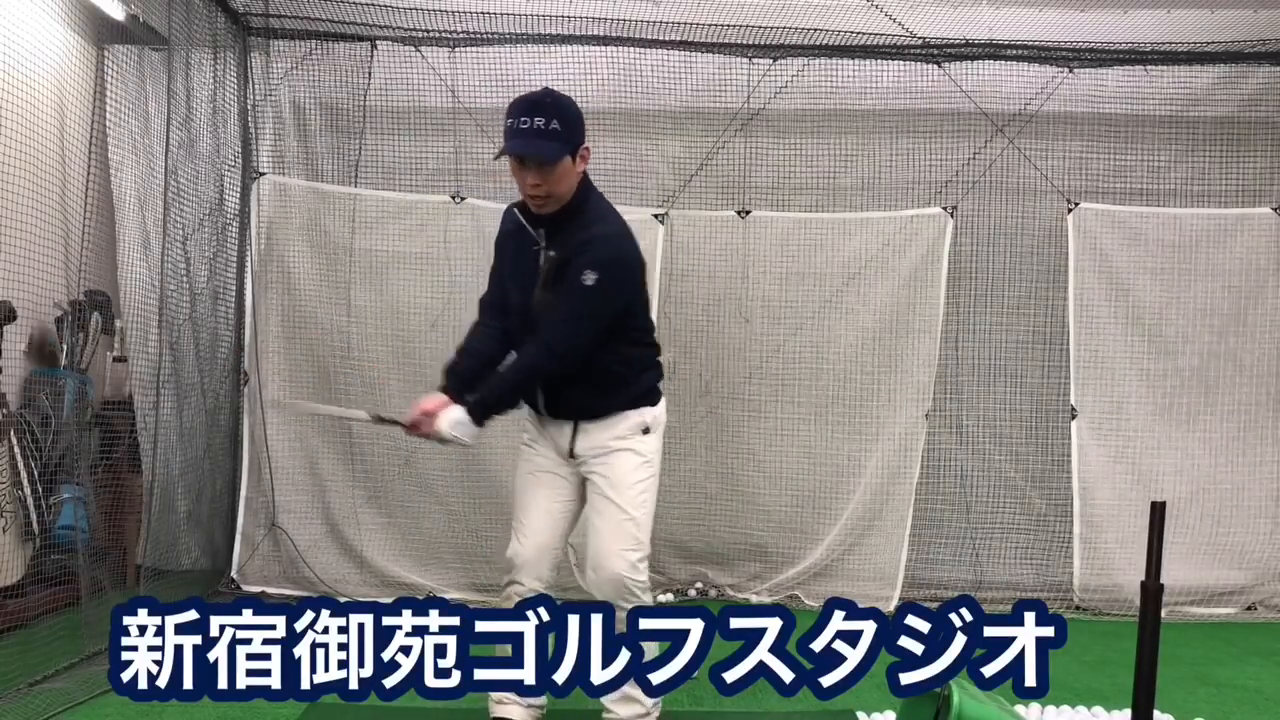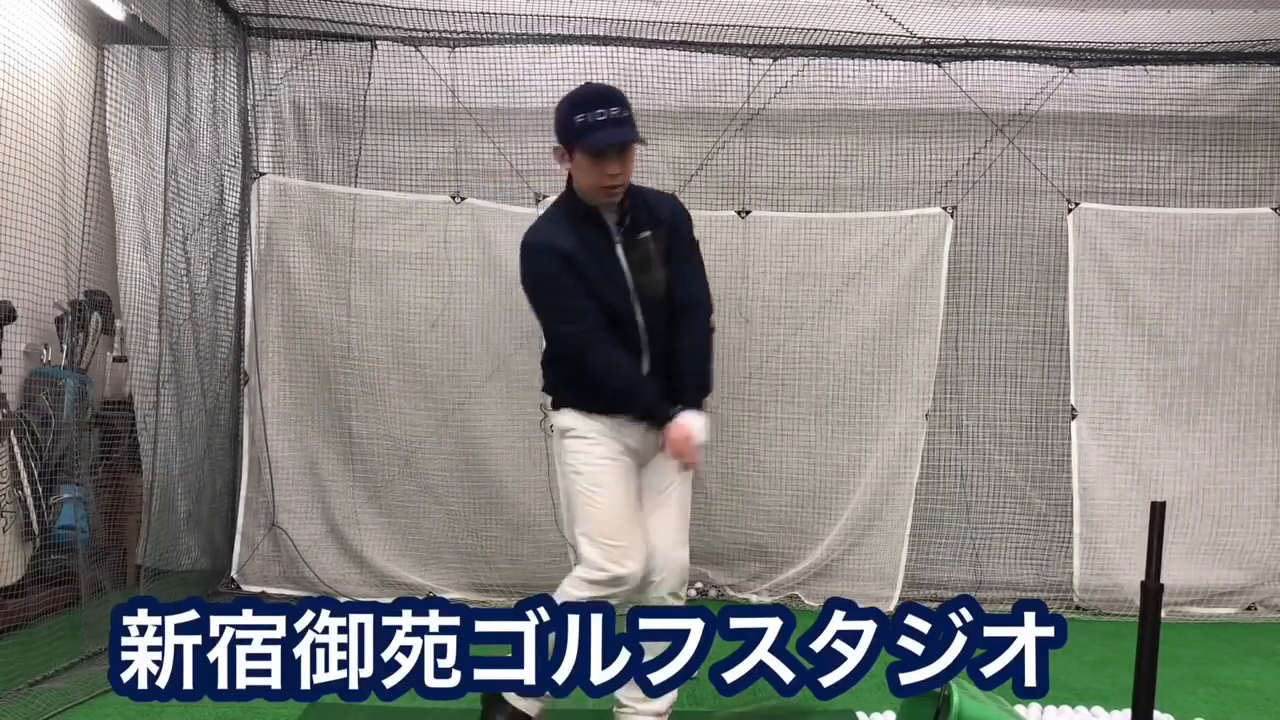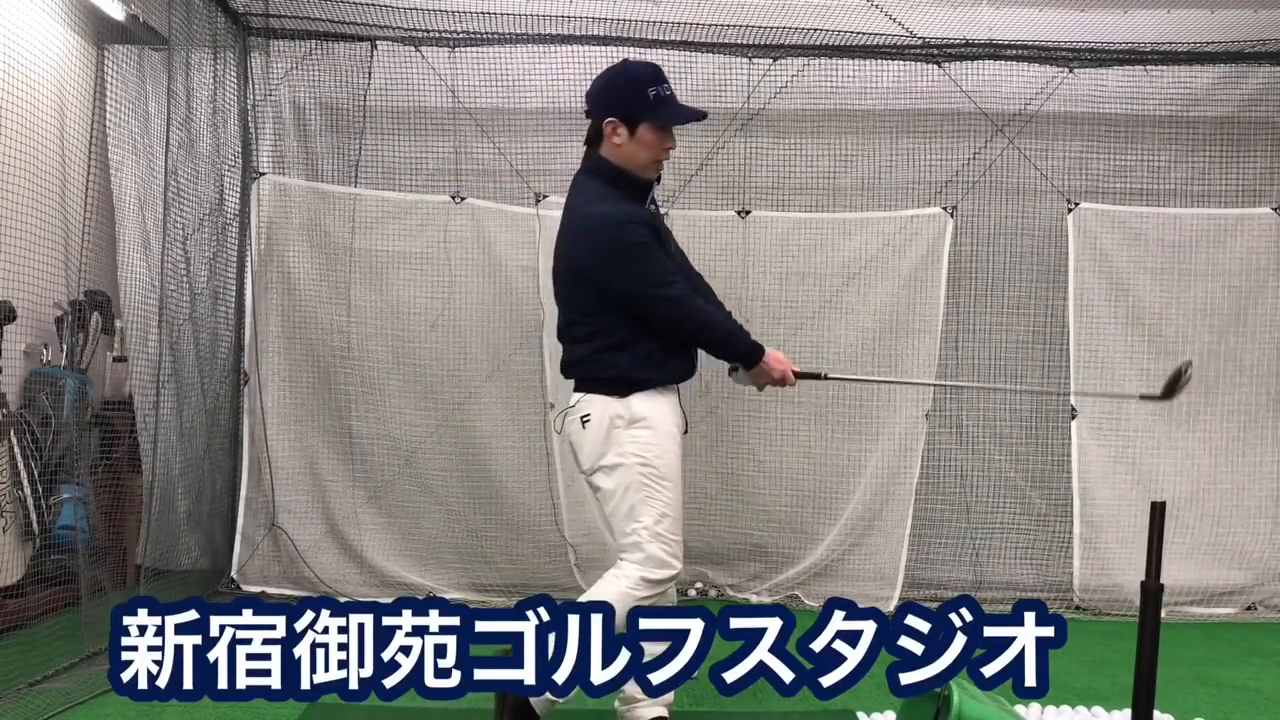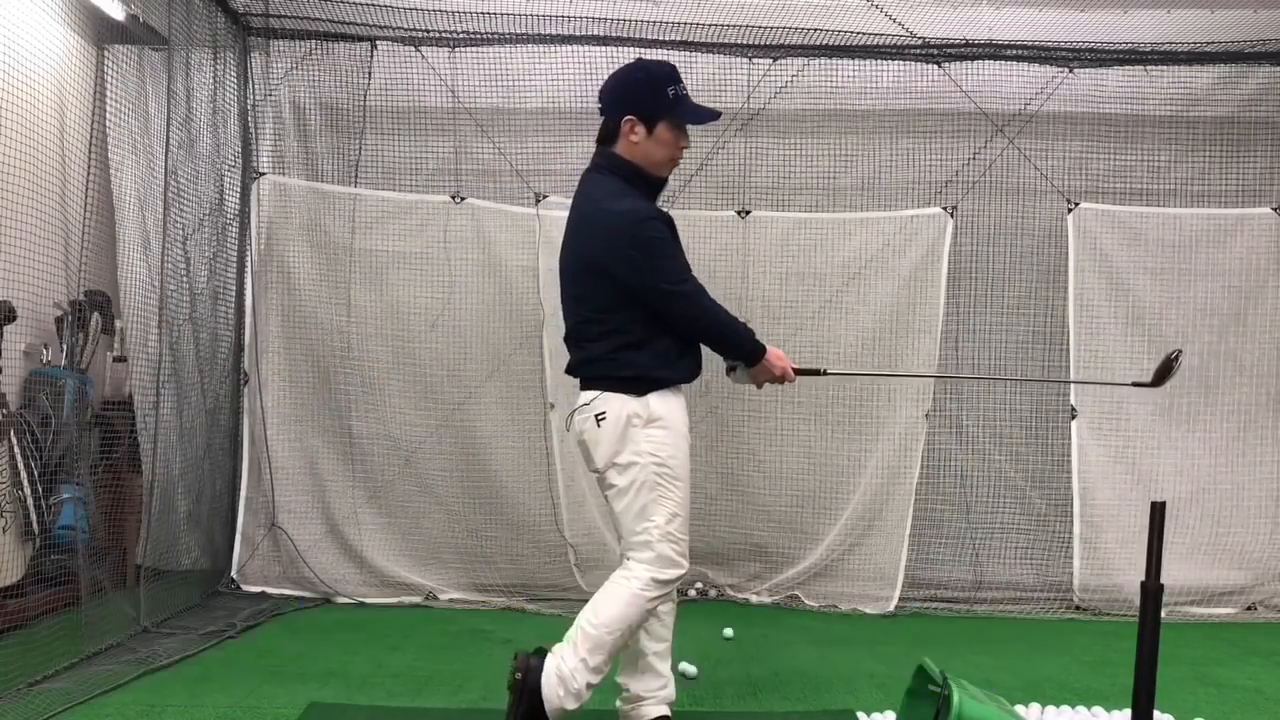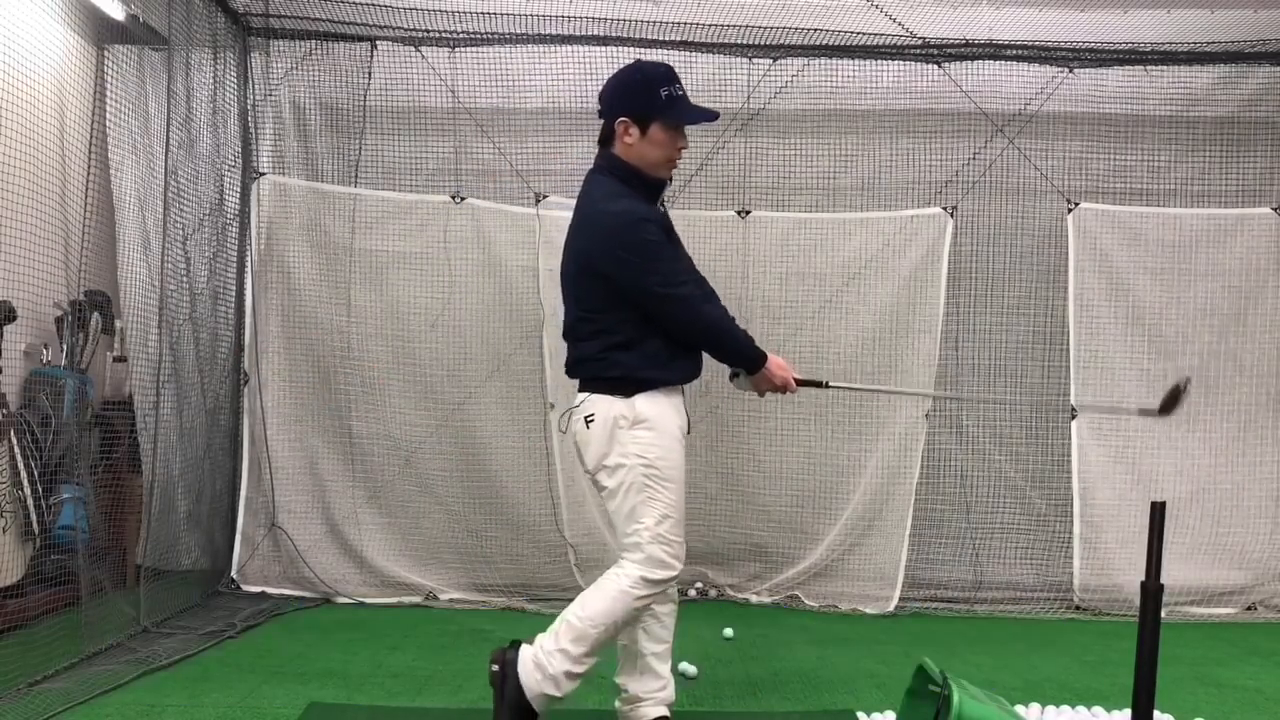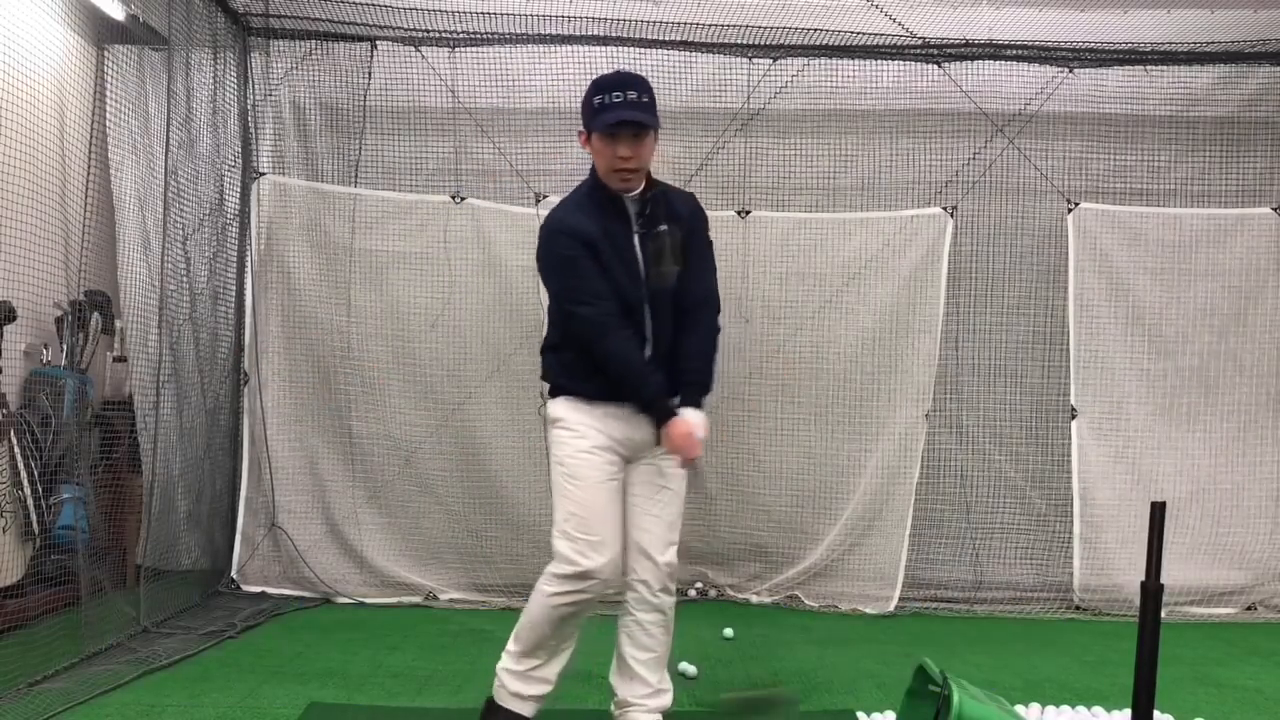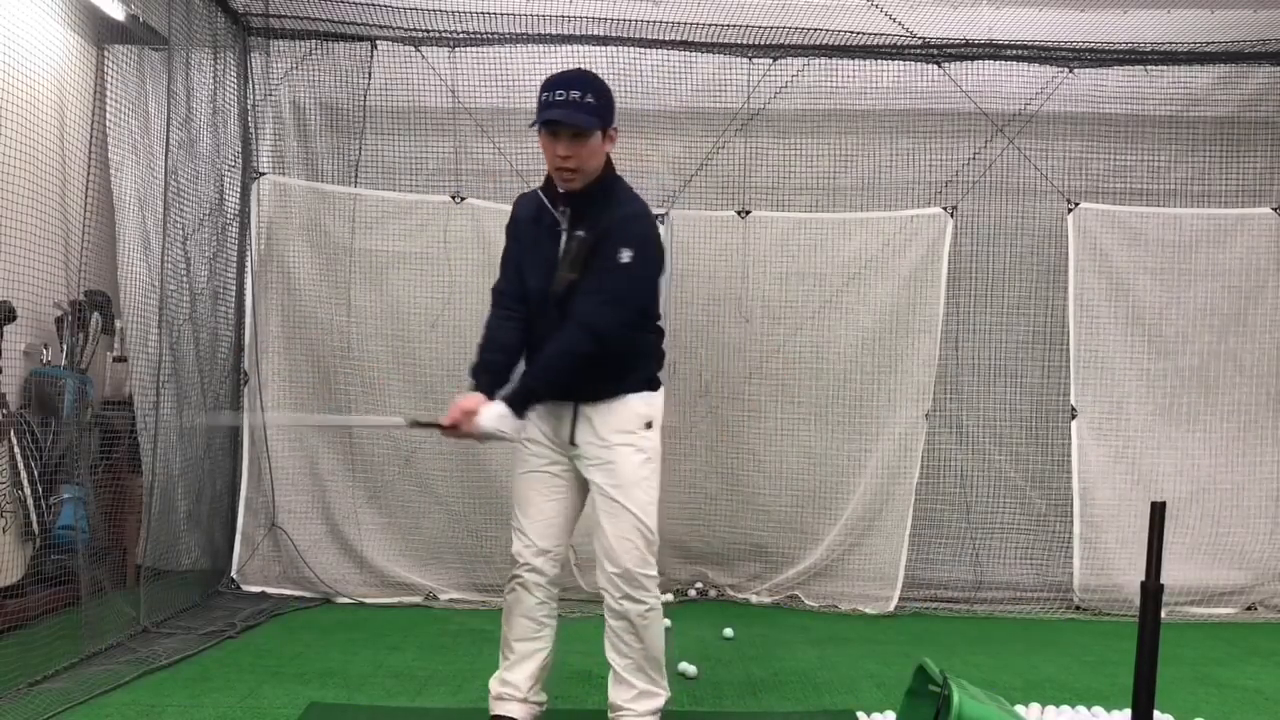
dt=0.3s
person 1, frame 1
left shoulder: (605, 241)
right shoulder: (515, 228)
left elbow: (553, 351)
right elbow: (495, 321)
left wrist: (471, 411)
right wrist: (449, 389)
left hip: (621, 425)
right hip: (548, 425)
left knee: (615, 573)
right knee: (526, 566)
person 1, frame 2
left shoulder: (665, 216)
right shoulder: (547, 242)
left elbow: (693, 320)
right elbow: (588, 347)
left wrist: (689, 410)
right wrist: (660, 421)
left hip: (666, 423)
right hip: (590, 424)
left knee: (665, 573)
right knee: (612, 568)
person 1, frame 3
left shoulder: (621, 199)
right shoulder: (606, 220)
left elbow: (686, 284)
right elbow: (675, 308)
left wrist: (744, 350)
right wrist: (753, 354)
left hip: (641, 404)
right hip: (625, 411)
left knee: (655, 563)
right knee: (649, 564)
person 1, frame 4
left shoulder: (613, 196)
right shoulder: (625, 217)
left elbow: (681, 293)
right elbow: (684, 305)
left wrist: (744, 349)
right wrist: (754, 351)
left hip: (635, 402)
right hip: (637, 408)
left knee: (655, 559)
right knee: (657, 562)
person 1, frame 5
left shoulder: (637, 200)
right shoulder: (616, 218)
left elbow: (692, 288)
right elbow: (686, 310)
left wrist: (745, 356)
right wrist: (756, 360)
left hip: (657, 404)
right hip: (631, 410)
left knee: (663, 562)
right knee: (652, 563)
person 1, frame 6
left shoulder: (682, 213)
right shoulder: (567, 227)
left elbow: (699, 316)
right elbow: (602, 336)
left wrist: (689, 407)
right wrist: (669, 414)
left hip: (659, 417)
right hip: (587, 416)
left knee: (653, 571)
right knee: (584, 566)
person 1, frame 7
left shoulder: (630, 224)
right shoulder: (531, 212)
left elbow: (588, 331)
right elbow: (512, 308)
left wrist: (508, 406)
right wrist: (485, 386)
left hip: (621, 412)
right hip: (549, 411)
left knee: (629, 569)
right knee: (534, 563)
